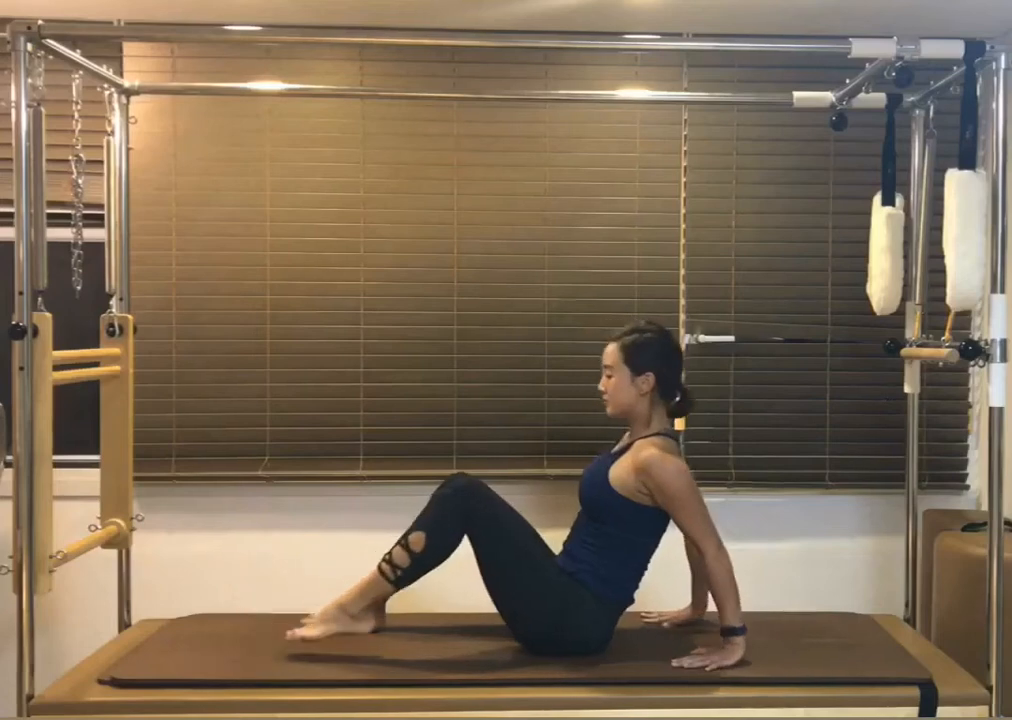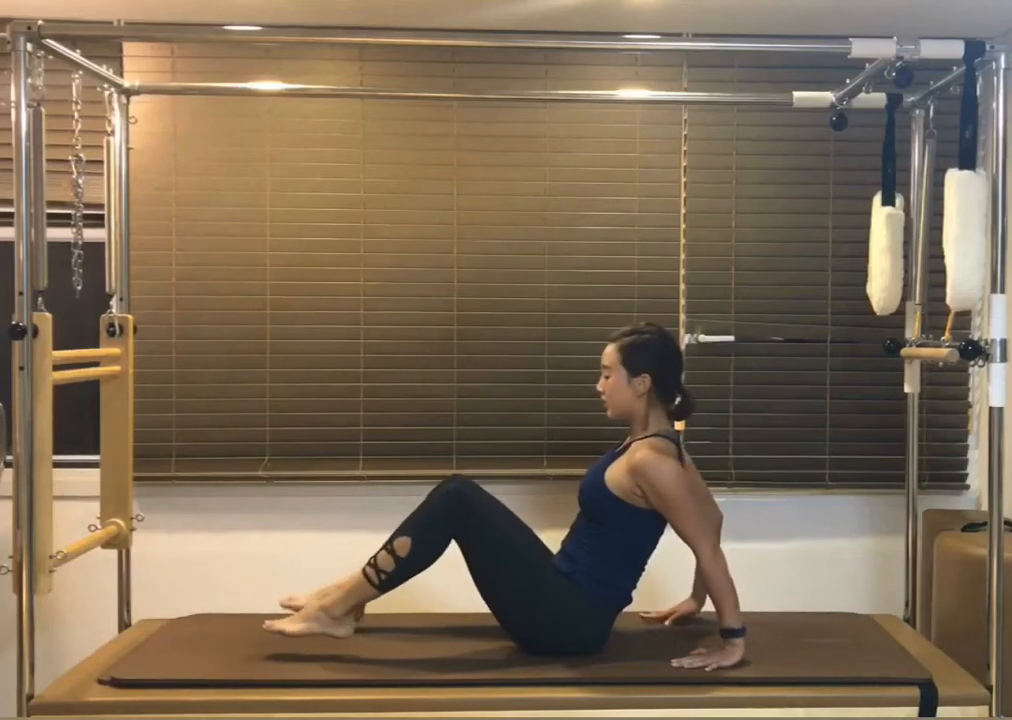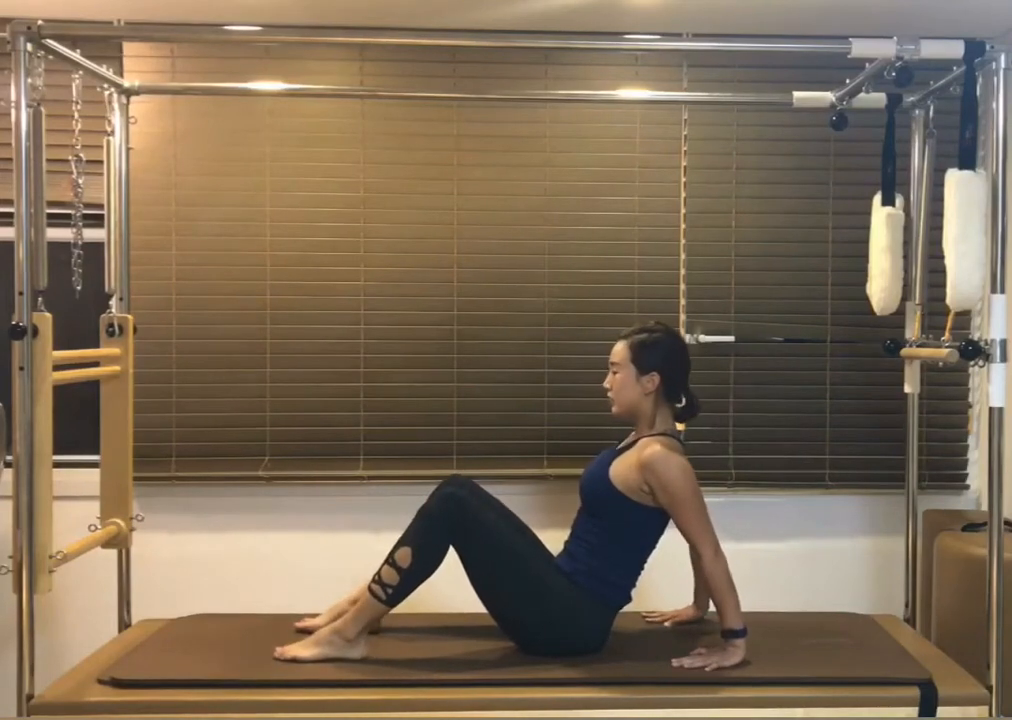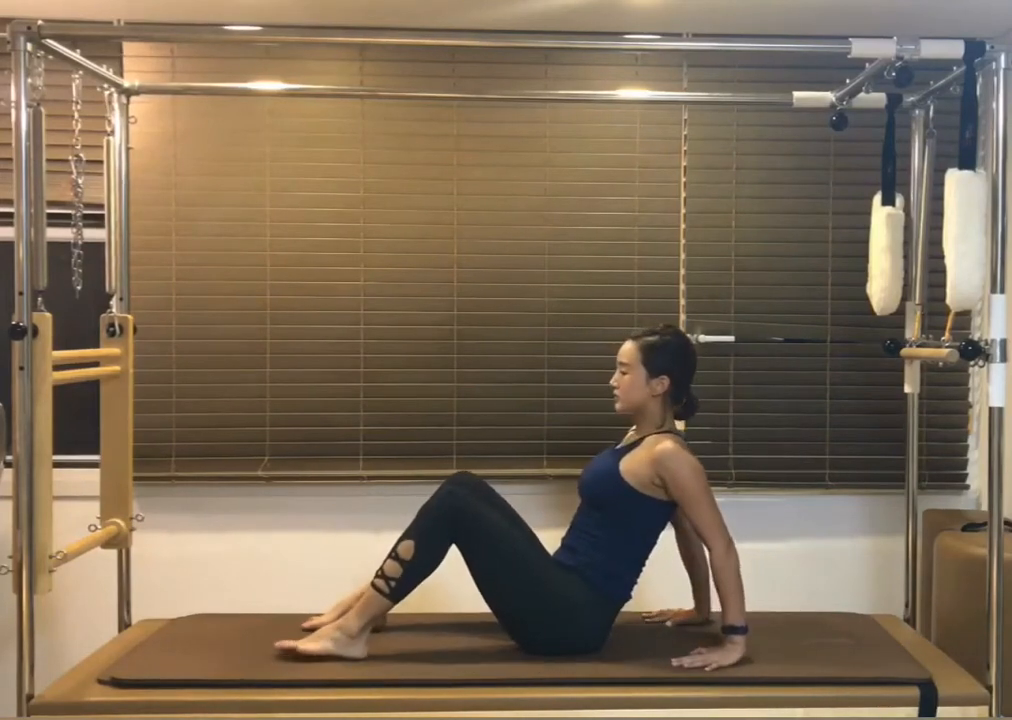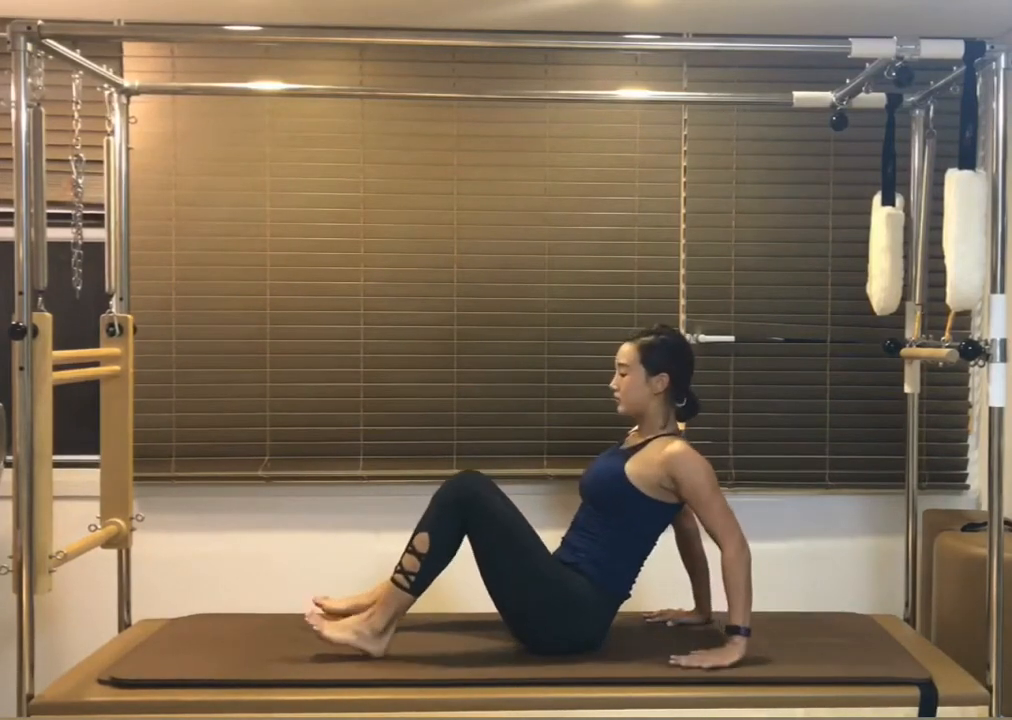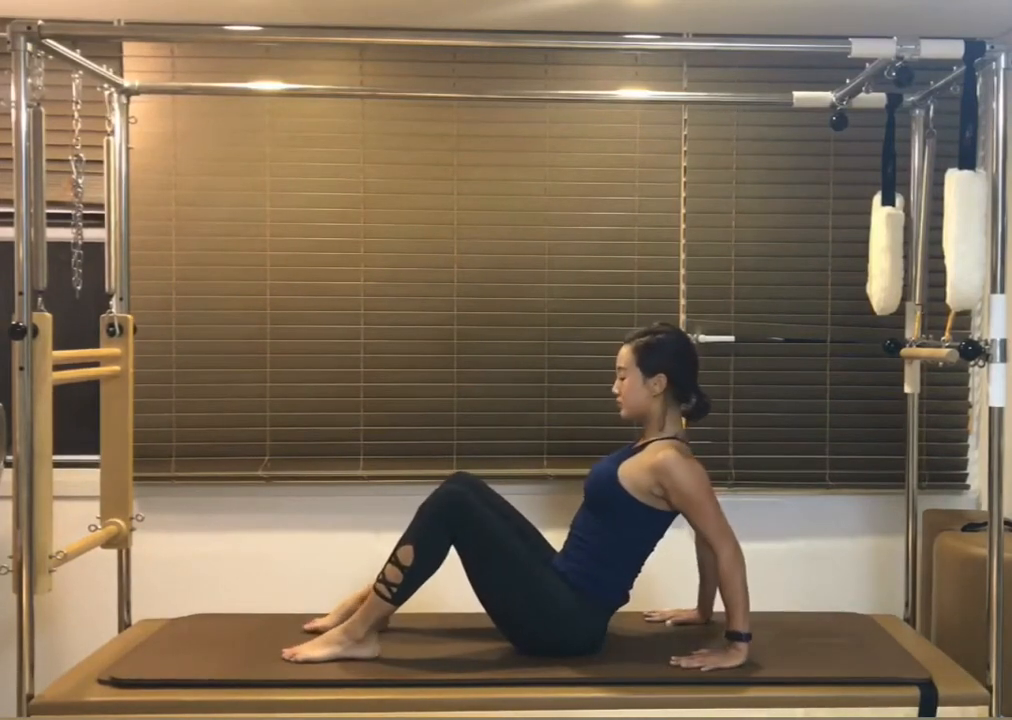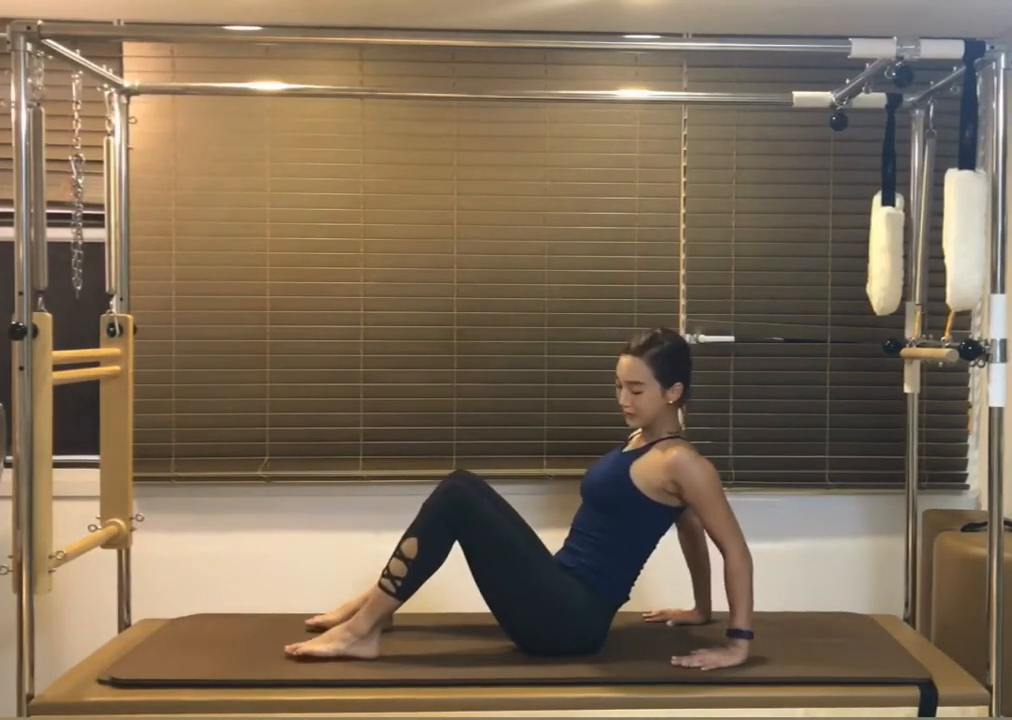
dt=0.7s
person 1, frame 1
left shoulder: (654, 460)
right shoulder: (639, 441)
left elbow: (712, 546)
right elbow: (693, 533)
left wrist: (733, 639)
right wrist: (696, 607)
left hip: (571, 622)
right hip: (563, 598)
left knee: (464, 498)
right knee: (462, 491)
left ankle: (354, 610)
right ankle: (370, 599)
person 1, frame 2
left shoulder: (650, 461)
right shoulder: (654, 443)
left elbow: (707, 548)
right elbow: (713, 516)
left wrist: (734, 640)
right wrist: (696, 600)
left hip: (568, 622)
right hip: (562, 595)
left knee: (455, 502)
right knee: (457, 492)
left ankle: (337, 611)
right ankle: (352, 593)
person 1, frame 3
left shoulder: (659, 459)
right shoulder: (644, 440)
left elbow: (709, 548)
right elbow: (698, 537)
left wrist: (735, 640)
right wrist: (698, 607)
left hip: (568, 622)
right hip: (561, 594)
left knee: (449, 509)
right knee: (458, 493)
left ankle: (347, 635)
right ankle: (366, 604)
person 1, frame 4
left shoulder: (667, 455)
right shoulder: (639, 438)
left elbow: (720, 544)
right elbow: (686, 532)
left wrist: (734, 638)
right wrist: (700, 610)
left hip: (571, 619)
right hip: (560, 594)
left knee: (452, 505)
right knee: (464, 487)
left ankle: (351, 630)
right ankle: (368, 601)
person 1, frame 5
left shoulder: (675, 458)
right shoulder: (638, 439)
left elbow: (733, 543)
right elbow: (687, 530)
left wrist: (736, 639)
right wrist: (700, 611)
left hip: (569, 615)
right hip: (561, 594)
left knee: (464, 494)
right knee: (471, 486)
left ankle: (375, 626)
right ankle: (385, 599)
person 1, frame 6
left shoulder: (669, 463)
right shoulder: (654, 445)
left elbow: (726, 549)
right elbow: (705, 535)
left wrist: (737, 643)
right wrist: (703, 611)
left hip: (565, 621)
right hip: (560, 590)
left knee: (450, 506)
right knee: (463, 488)
left ankle: (356, 635)
right ankle: (369, 603)
person 1, frame 7
left shoulder: (681, 462)
right shoulder: (642, 441)
left elbow: (735, 548)
right elbow: (690, 529)
left wrist: (738, 642)
right wrist: (700, 609)
left hip: (569, 619)
right hip: (559, 597)
left knee: (455, 501)
right knee: (464, 486)
left ankle: (360, 631)
right ankle: (375, 603)
